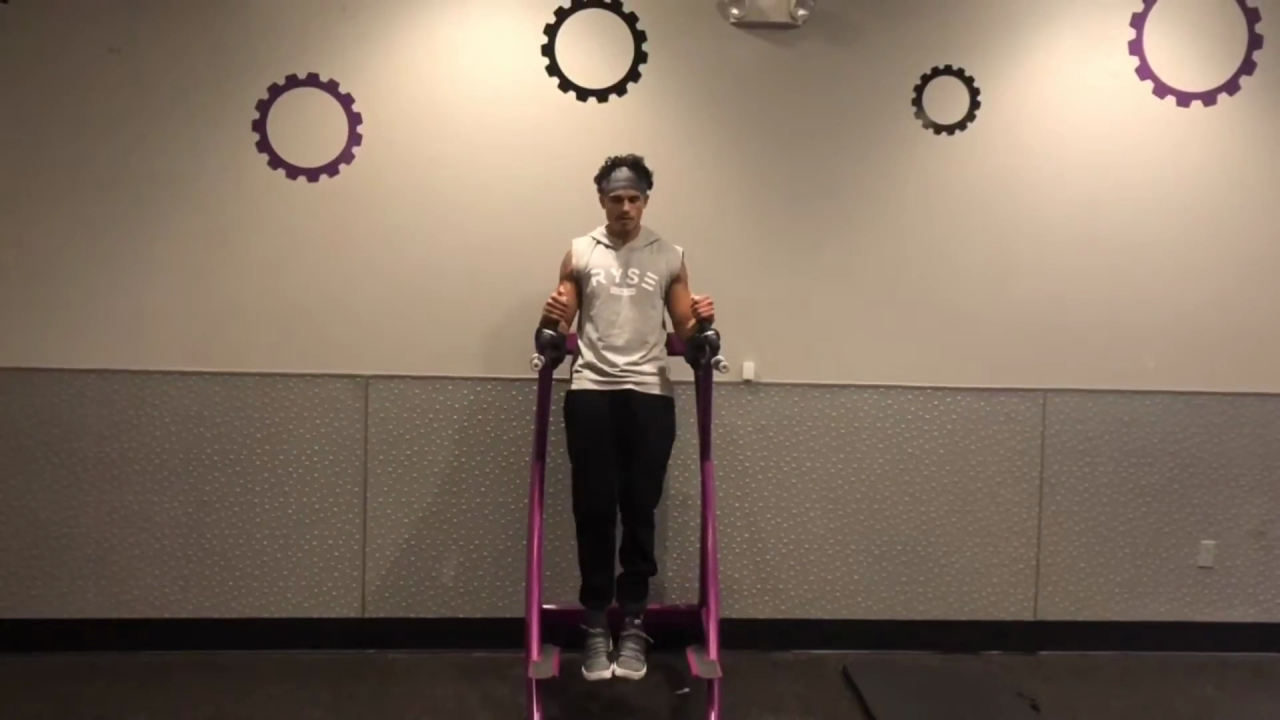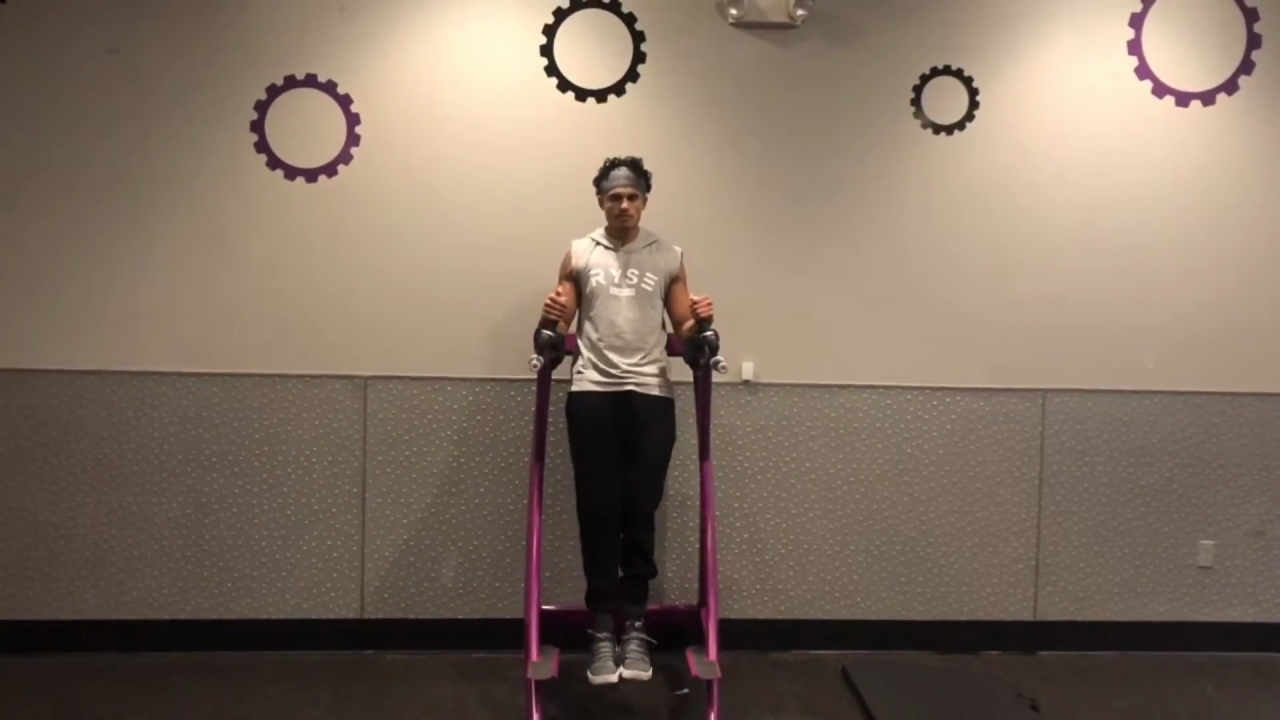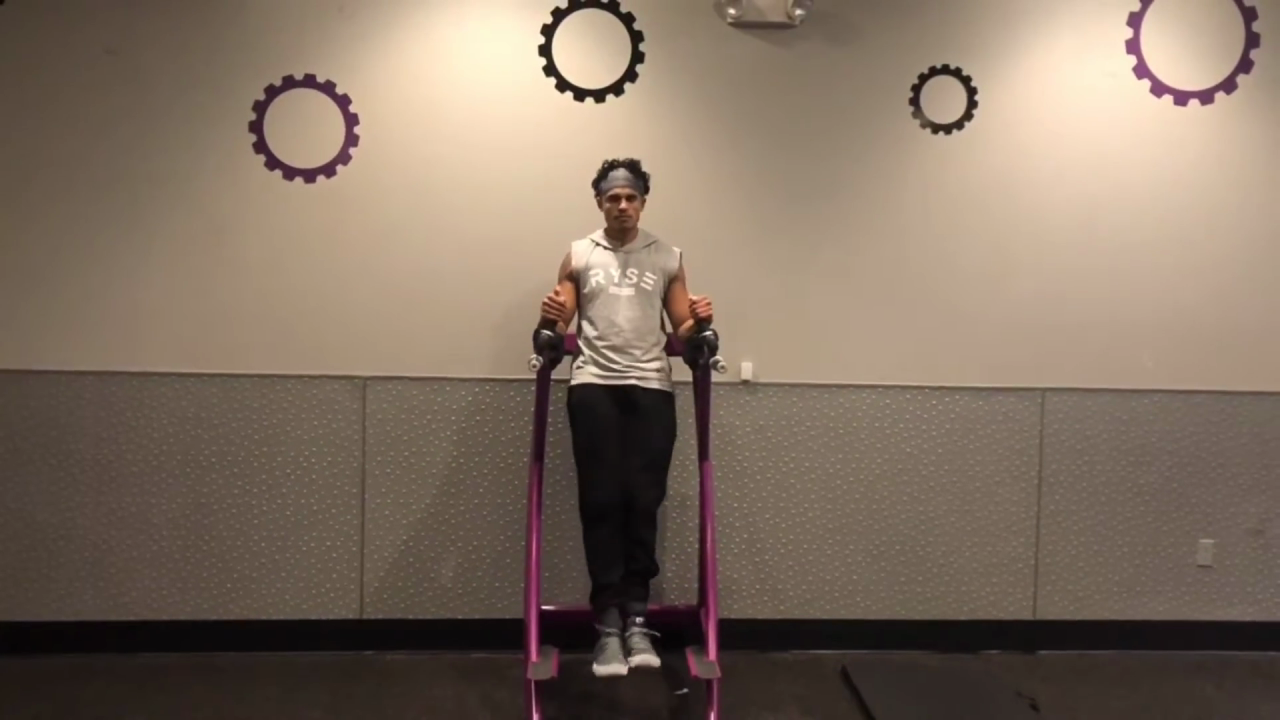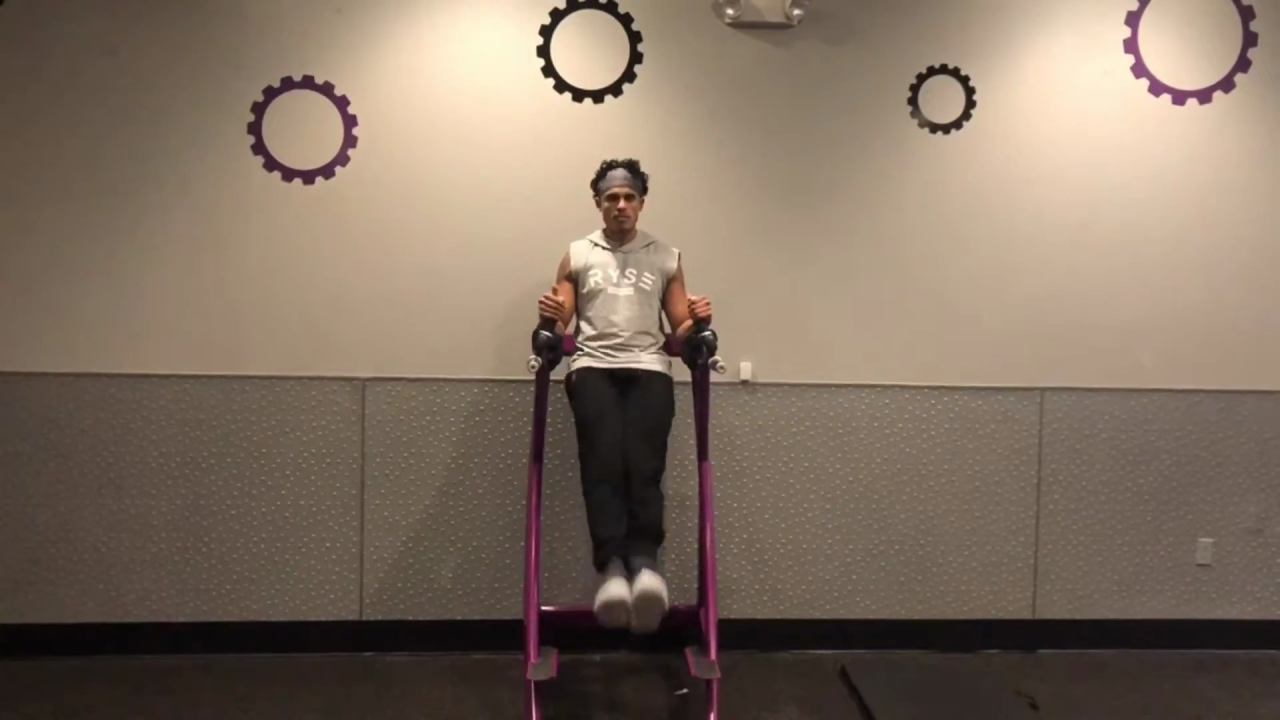
dt=0.2s
person 1, frame 1
left shoulder: (670, 257)
right shoulder: (579, 254)
left elbow: (683, 331)
right elbow: (560, 330)
left wrist: (702, 320)
right wrist: (551, 319)
left hip: (650, 393)
right hip: (591, 392)
left knee: (639, 509)
right knee: (594, 510)
left ankle: (633, 623)
right ankle: (596, 625)
person 1, frame 2
left shoulder: (669, 257)
right shoulder: (579, 255)
left elbow: (683, 332)
right elbow: (559, 330)
left wrist: (701, 321)
right wrist: (550, 320)
left hip: (651, 393)
right hip: (592, 392)
left knee: (640, 510)
right knee: (597, 511)
left ankle: (634, 626)
right ankle: (602, 628)
person 1, frame 3
left shoulder: (668, 257)
right shoulder: (578, 255)
left elbow: (682, 332)
right elbow: (558, 328)
left wrist: (699, 322)
right wrist: (551, 319)
left hip: (650, 386)
right hip: (593, 384)
left knee: (642, 501)
right knee: (601, 501)
left ankle: (635, 617)
right ankle: (609, 621)
person 1, frame 4
left shoulder: (666, 257)
right shoulder: (577, 255)
left elbow: (680, 331)
right elbow: (559, 327)
left wrist: (698, 322)
right wrist: (549, 319)
left hip: (648, 369)
right hip: (593, 368)
left knee: (643, 463)
right knee: (602, 460)
left ankle: (643, 566)
right ankle: (612, 569)
